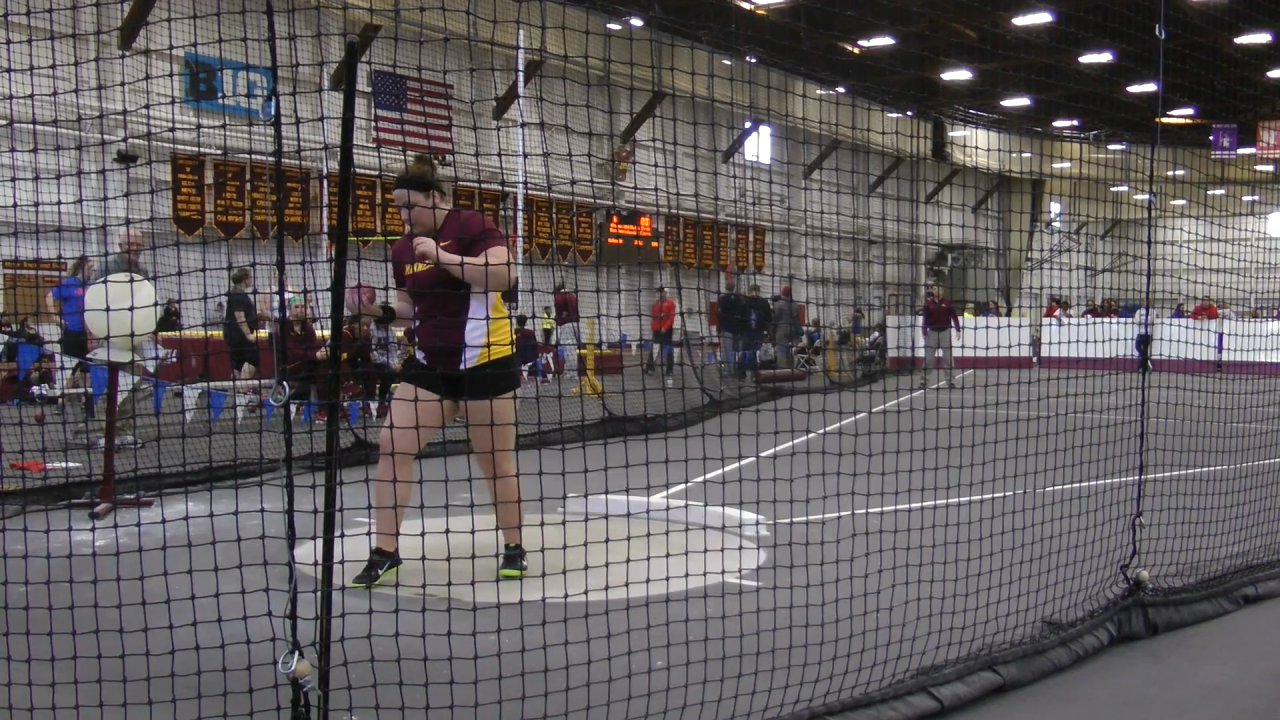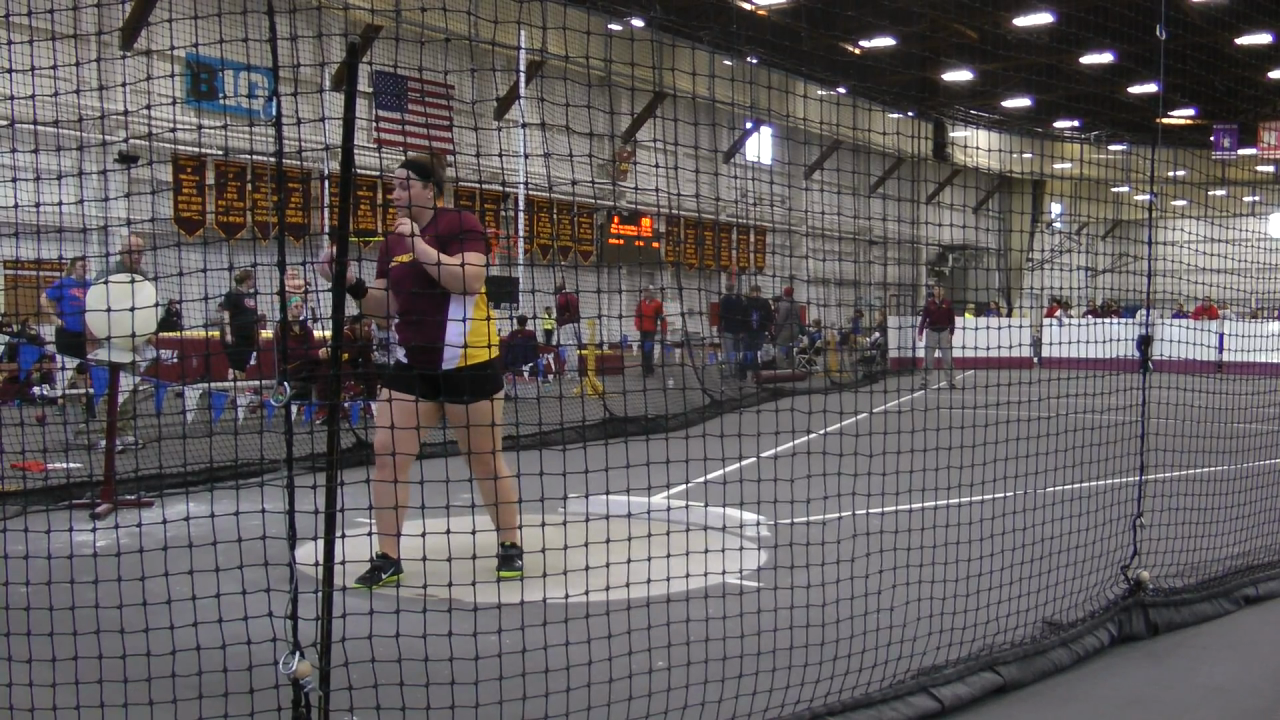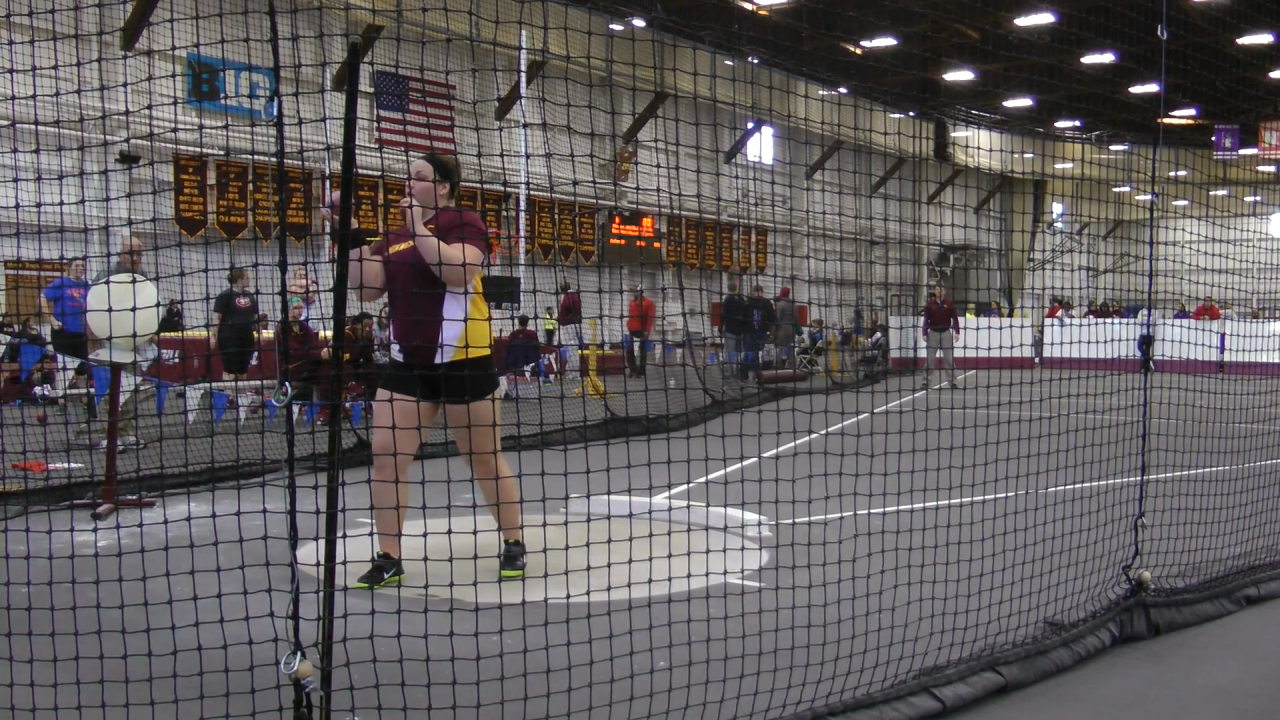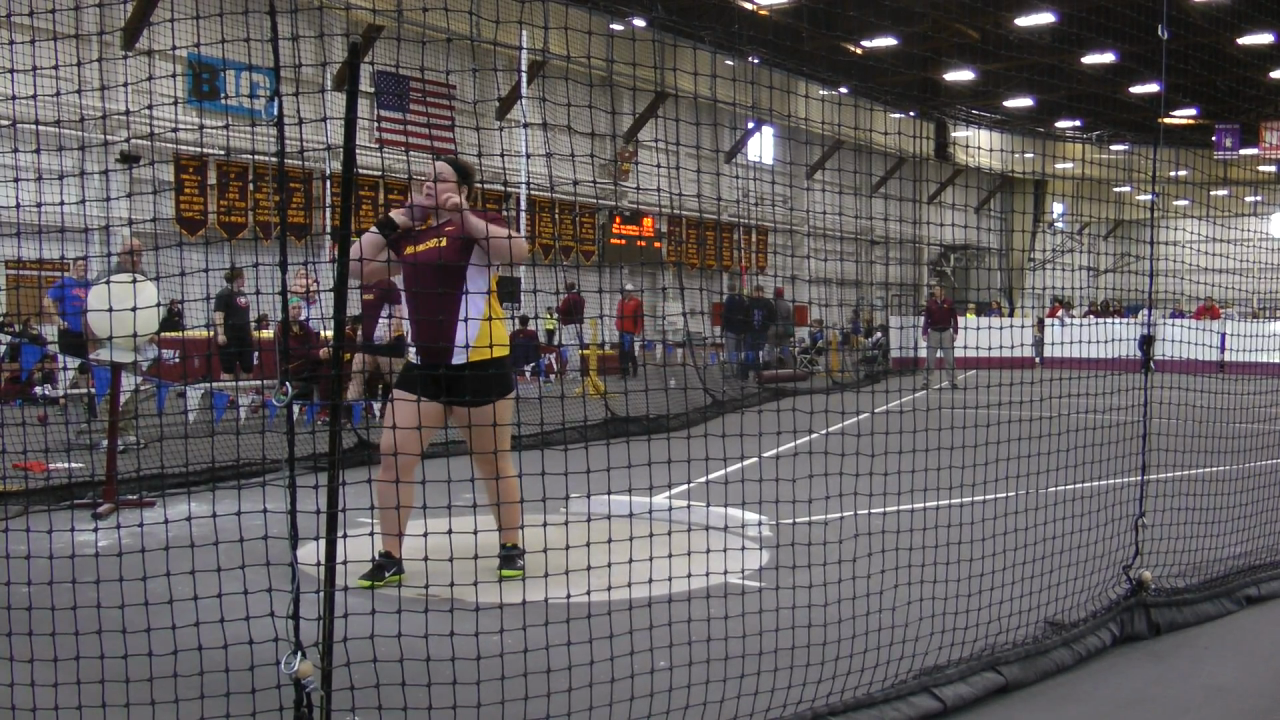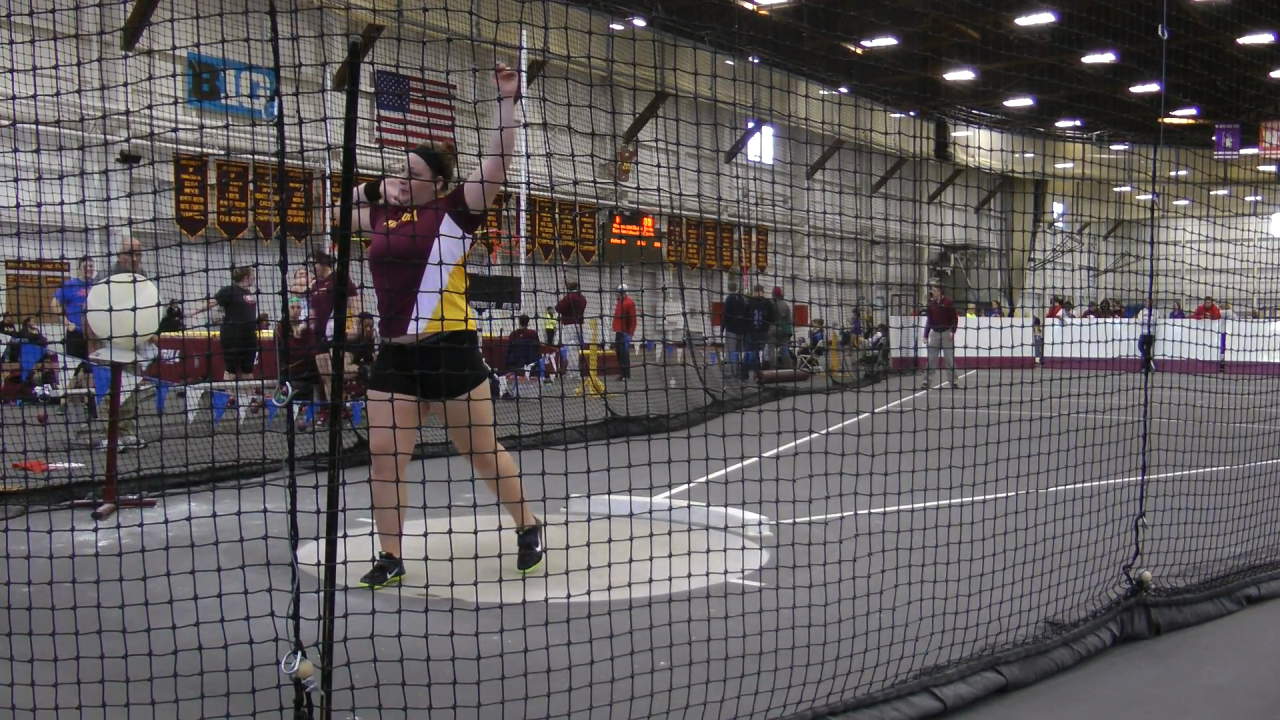
dt=0.5s
person 1, frame 1
left shoulder: (473, 225)
right shoulder: (403, 248)
left elbow: (503, 274)
left wrist: (440, 255)
right wrist: (380, 312)
left hip: (483, 362)
right hip: (427, 363)
left knee: (495, 459)
right knee: (392, 447)
left ankle: (514, 547)
right ankle: (384, 552)
person 1, frame 2
left shoulder: (461, 224)
right shoulder: (392, 242)
left elbow: (470, 280)
right elbow: (387, 306)
left wrist: (419, 246)
right wrist: (352, 286)
left hip: (467, 363)
right hip: (411, 364)
left knee: (486, 459)
right knee: (386, 453)
left ankle: (510, 545)
right ankle: (387, 558)
person 1, frame 3
left shoulder: (463, 221)
right shoulder: (394, 237)
left elbow: (457, 273)
right elbow: (367, 287)
left wrist: (419, 226)
left hip: (462, 360)
right hip: (406, 363)
left knee: (485, 459)
right knee: (385, 454)
left ankle: (513, 543)
right ankle: (389, 558)
person 1, frame 4
left shoulder: (479, 221)
right shoulder: (409, 236)
left elbow: (517, 251)
right elbow: (357, 267)
left wrist: (466, 218)
right wrist: (391, 221)
left hip: (479, 362)
right hip: (422, 364)
left knee: (493, 461)
right knee: (393, 455)
left ankle: (511, 546)
right ankle: (390, 557)
person 1, frame 5
left shoulder: (456, 209)
right shoulder: (386, 214)
left elbow: (497, 163)
right elbow: (351, 208)
left wrist: (505, 100)
right wrist: (378, 188)
left hip: (450, 351)
right hip: (395, 355)
left knee: (484, 454)
right knee: (384, 457)
left ankle: (528, 528)
right ankle: (390, 559)
